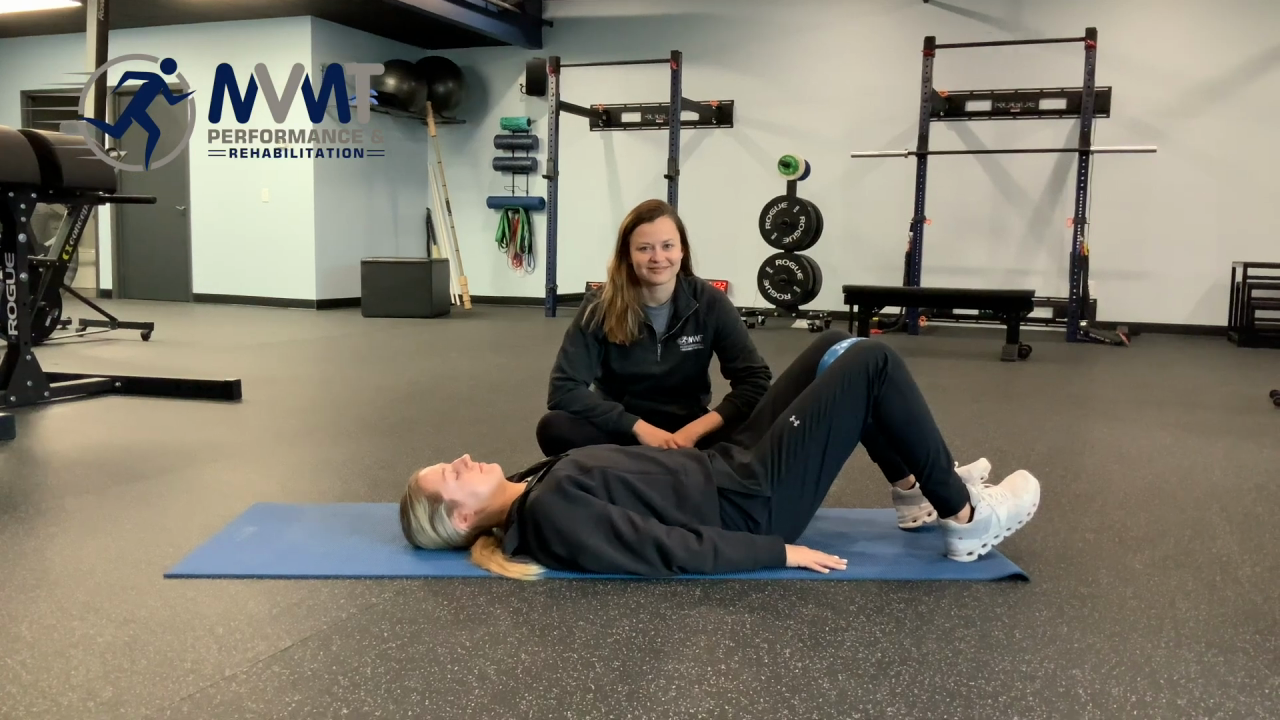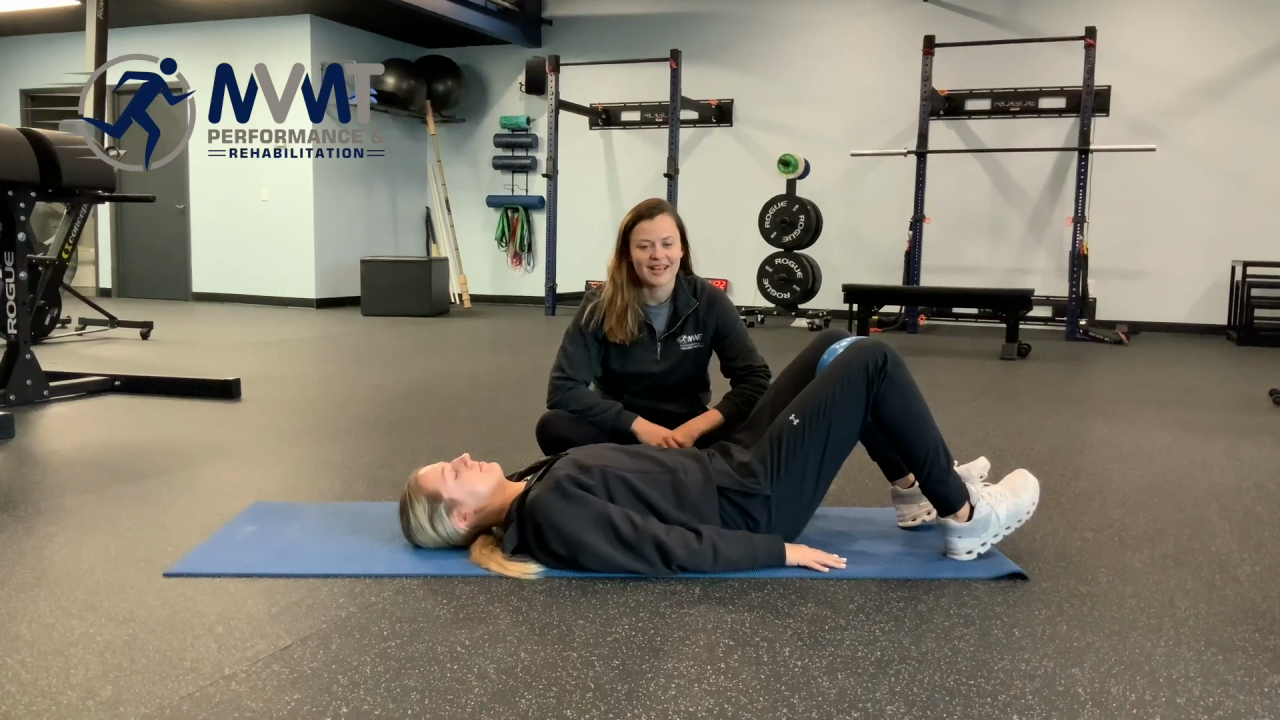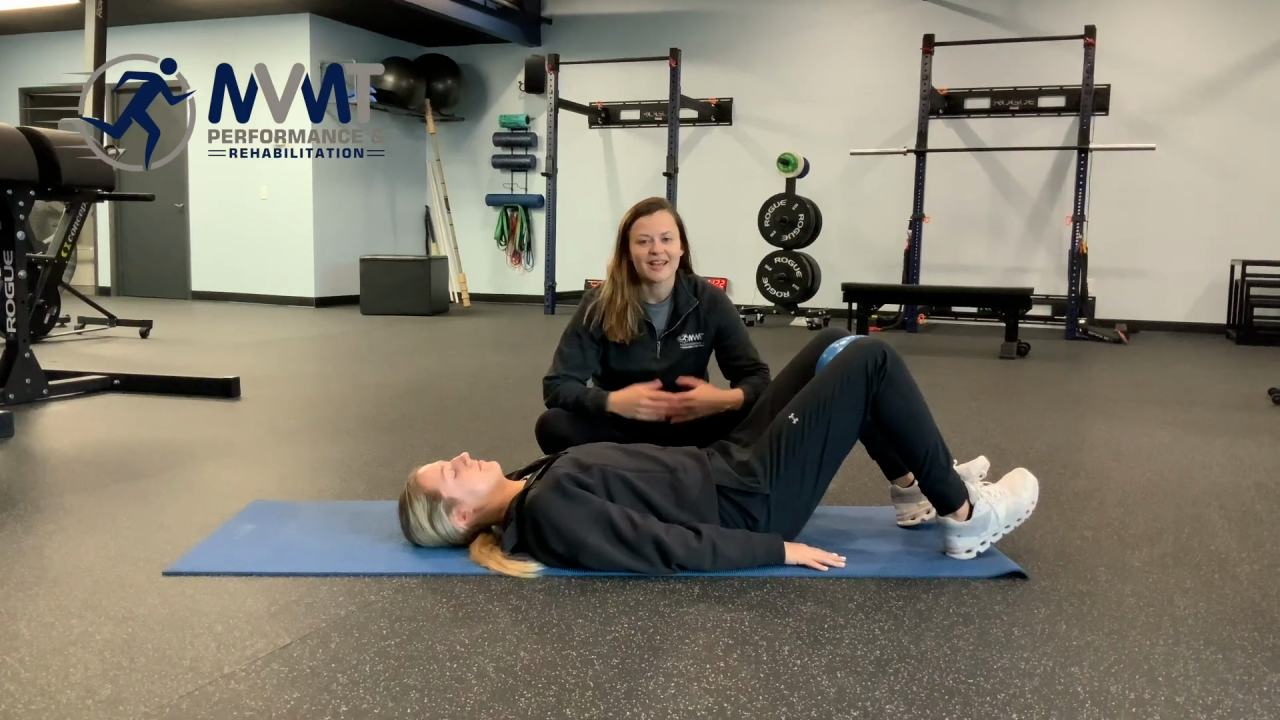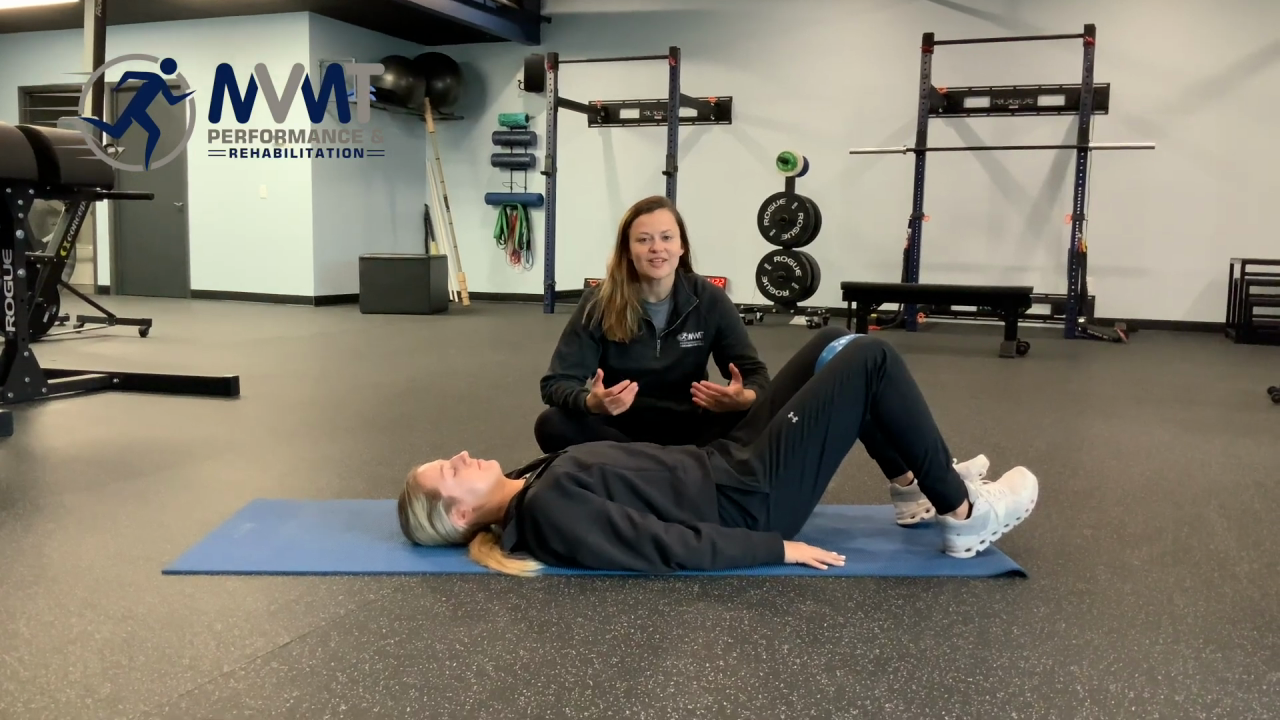
dt=0.2s
person 1, frame 1
left shoulder: (534, 485)
right shoulder: (549, 516)
right elbow: (674, 550)
right wrist: (780, 553)
left hip: (728, 470)
right hip: (753, 504)
left knee: (838, 346)
right knee: (874, 363)
left ankle: (921, 489)
right ankle: (965, 518)
person 1, frame 2
left shoulder: (533, 484)
right shoulder: (549, 514)
right elbow: (673, 549)
right wrist: (780, 551)
left hip: (727, 467)
right hip: (753, 501)
left knee: (838, 345)
right knee: (873, 361)
left ankle: (922, 487)
right ankle: (964, 517)
person 1, frame 3
left shoulder: (535, 481)
right shoulder: (548, 513)
right elbow: (673, 548)
right wrist: (780, 548)
left hip: (726, 466)
right hip: (753, 500)
left knee: (838, 342)
right knee: (872, 360)
left ankle: (921, 487)
right ankle: (964, 515)
person 1, frame 4
left shoulder: (532, 482)
right shoulder: (548, 512)
right elbow: (673, 547)
right wrist: (778, 549)
left hip: (725, 466)
right hip: (752, 500)
left knee: (837, 343)
right knee: (872, 360)
left ankle: (917, 487)
right ankle: (963, 515)
person 2, frame 1
left shoulder: (710, 302)
right shoulder: (601, 306)
left elbow: (756, 381)
right elbow: (563, 389)
left wrist: (693, 431)
right wrist: (640, 428)
left hip: (686, 431)
right hip: (622, 432)
right knee: (553, 429)
person 2, frame 2
left shoulder: (710, 301)
right shoulder: (600, 305)
left elbow: (756, 380)
right elbow: (563, 389)
left wrist: (695, 428)
right wrist: (638, 425)
left hip: (687, 429)
right hip: (621, 431)
right knee: (553, 428)
person 2, frame 3
left shoulder: (709, 301)
right shoulder: (601, 303)
left elbow: (758, 376)
right elbow: (557, 385)
left wrist: (724, 399)
right wrist: (610, 401)
left hip: (687, 429)
right hip: (619, 430)
right knee: (552, 426)
person 2, frame 4
left shoulder: (710, 299)
right shoulder: (600, 302)
left elbow: (755, 374)
right elbow: (555, 383)
left wrist: (743, 399)
right wrist: (590, 402)
left hip: (687, 428)
right hip: (619, 429)
right knee: (551, 425)
